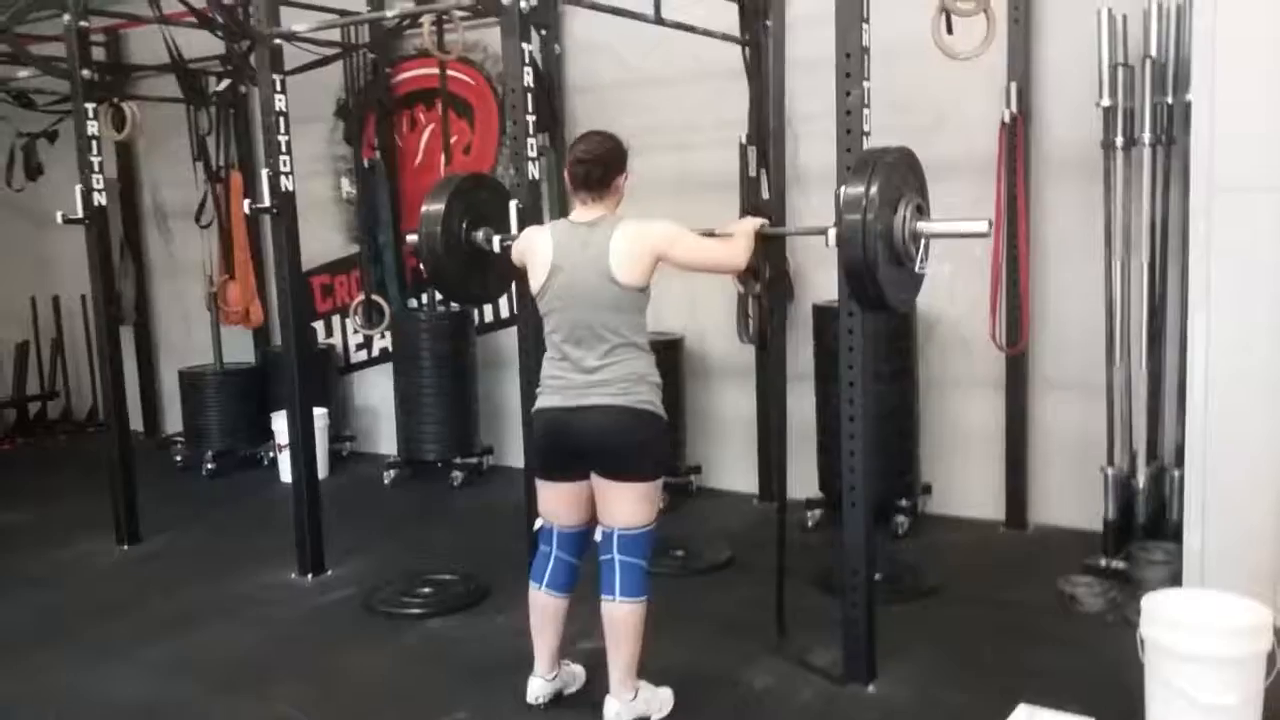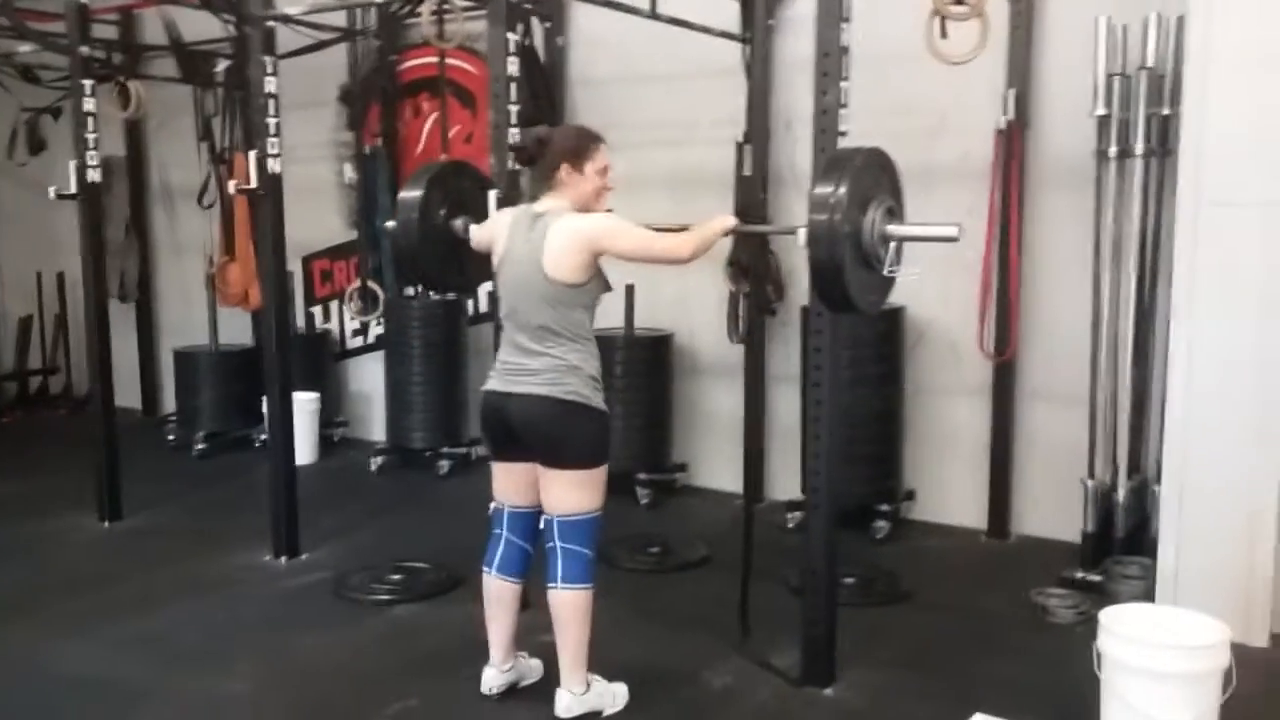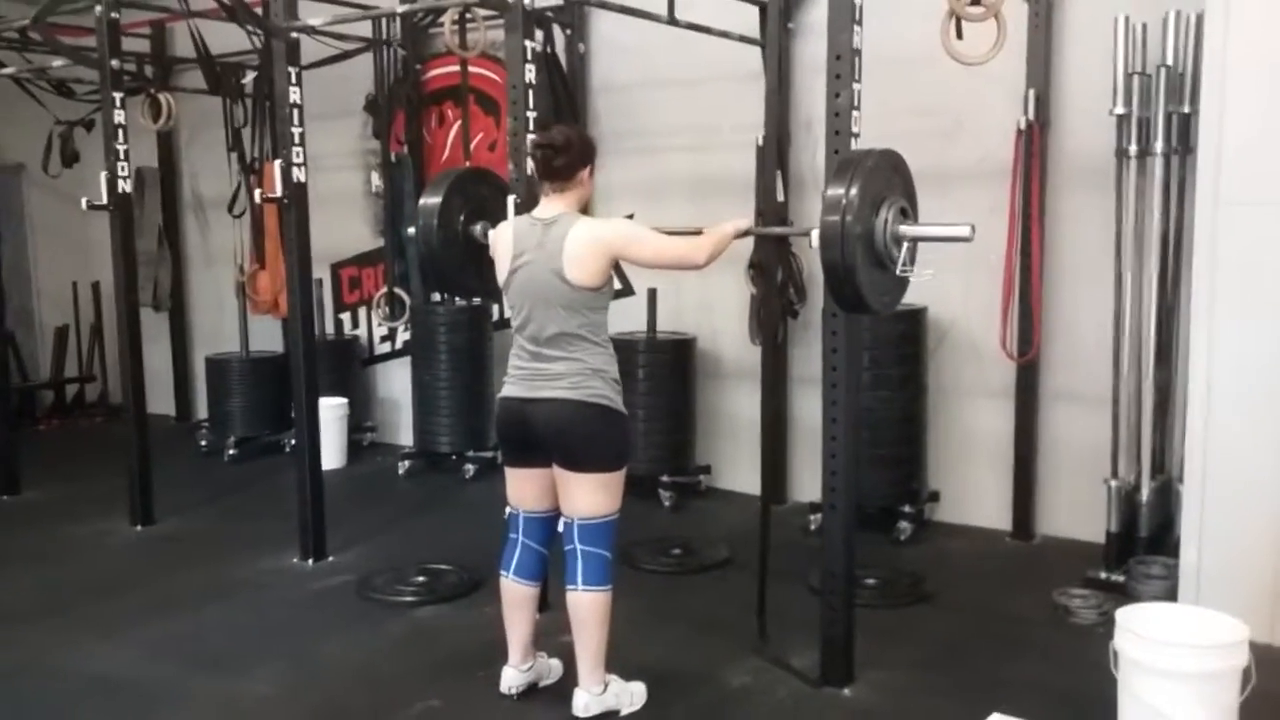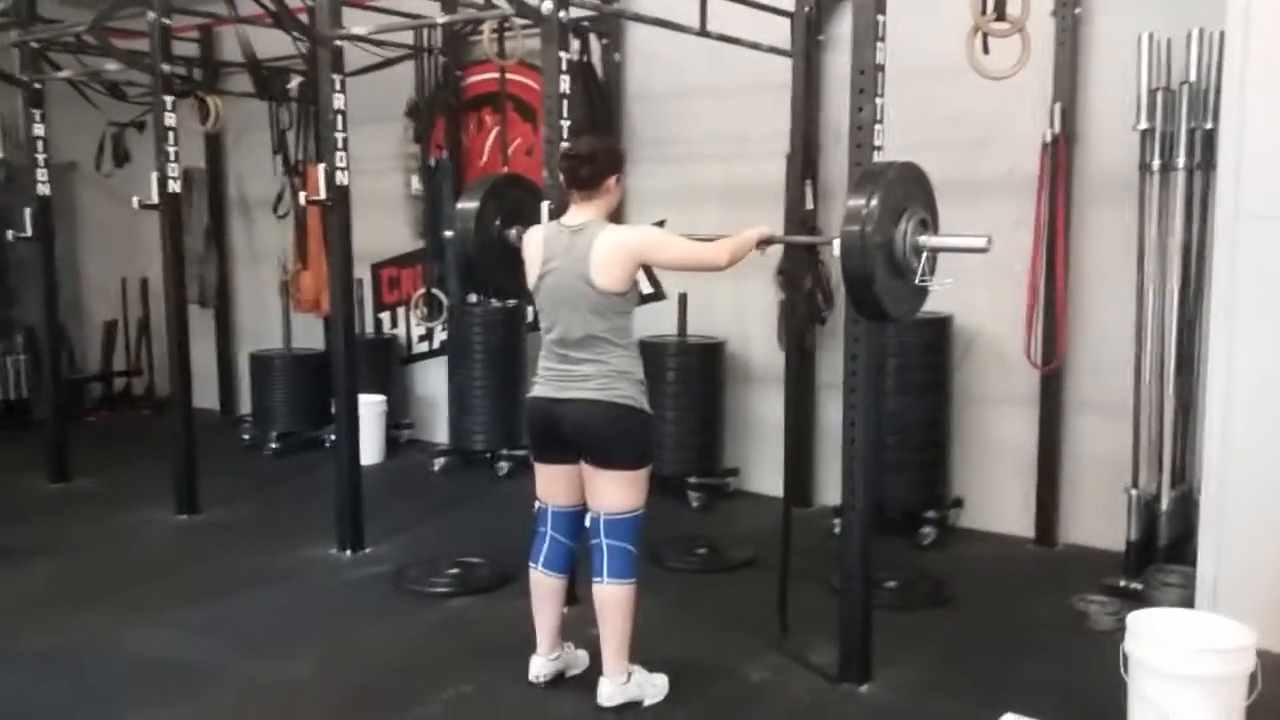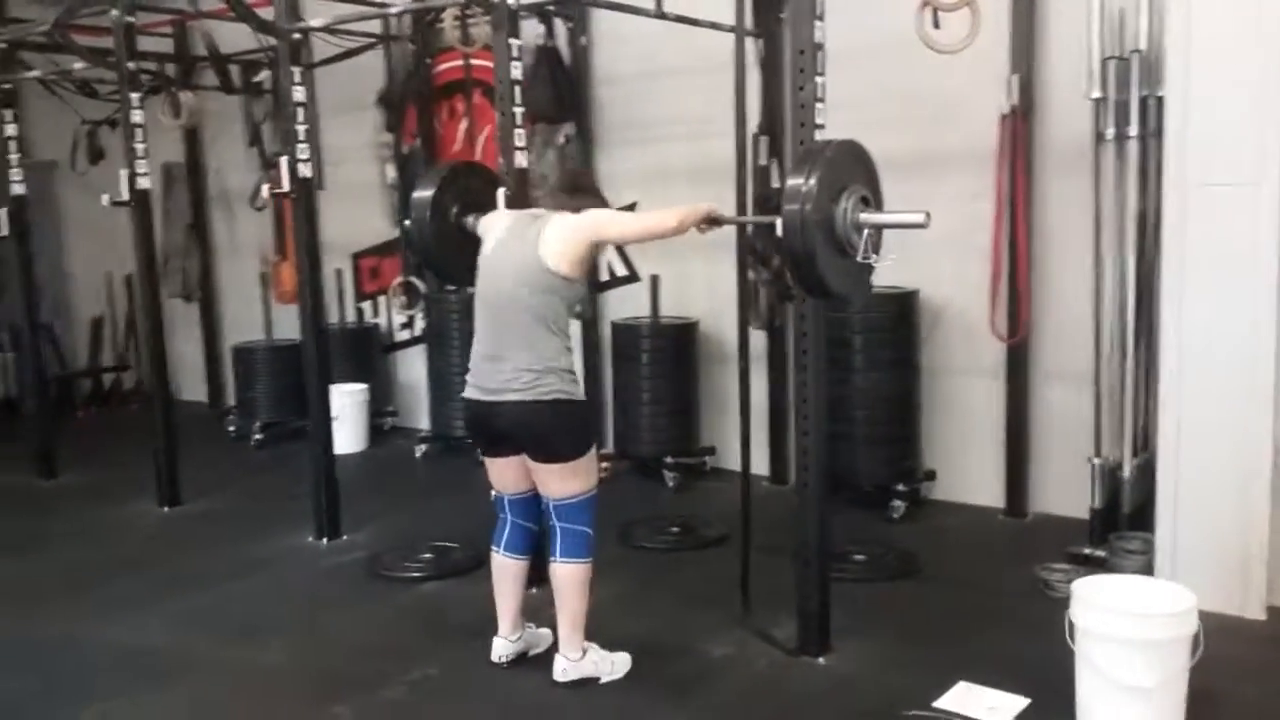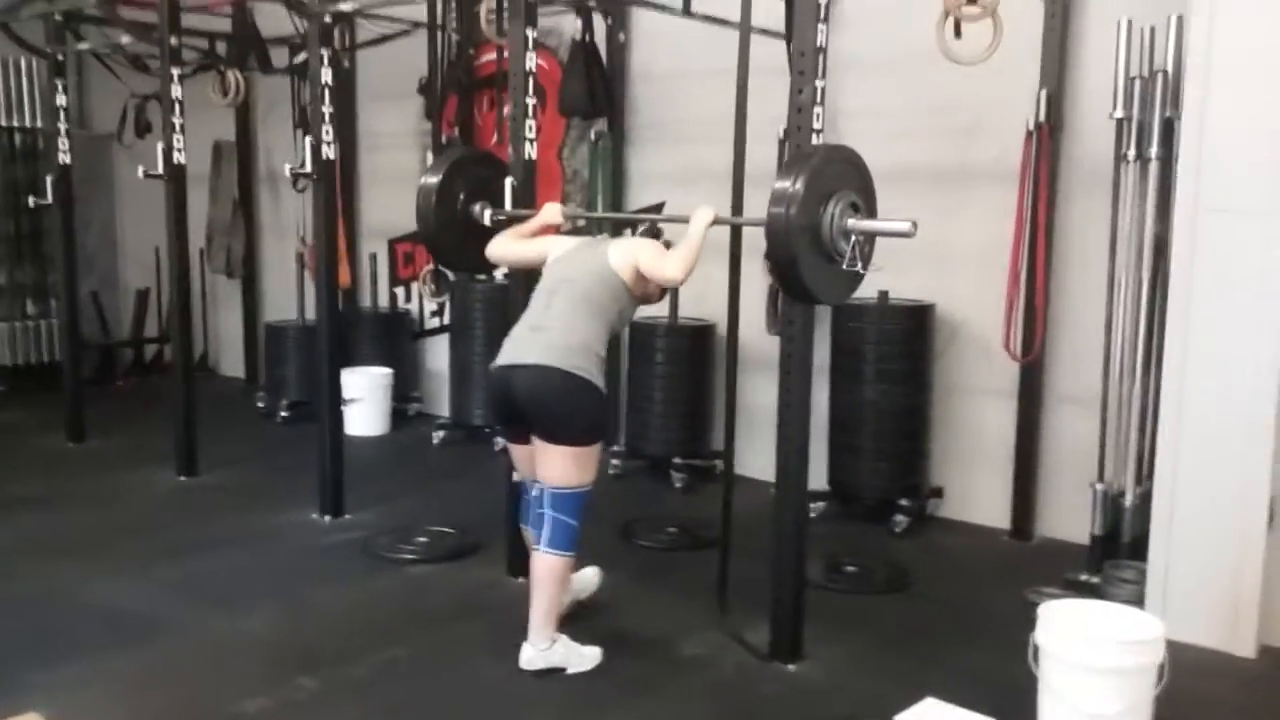
dt=0.7s
person 1, frame 1
left shoulder: (537, 242)
right shoulder: (642, 237)
left elbow: (510, 250)
right elbow: (733, 259)
right wrist: (747, 227)
left hip: (555, 417)
right hip: (625, 418)
left knee: (556, 546)
right knee: (625, 556)
person 1, frame 2
left shoulder: (505, 224)
right shoulder: (585, 230)
left elbow: (474, 236)
right elbow: (680, 248)
right wrist: (720, 225)
left hip: (503, 399)
right hip: (563, 407)
left knee: (510, 532)
right knee: (572, 545)
left ankle: (500, 664)
person 1, frame 3
left shoulder: (505, 235)
right shoulder: (598, 236)
right elbow: (695, 254)
right wrist: (733, 227)
left hip: (518, 406)
right hip: (583, 411)
left knee: (525, 536)
right knee: (588, 548)
left ankle: (518, 665)
person 1, frame 4
left shoulder: (535, 241)
right shoulder: (625, 242)
right elbow: (716, 256)
right wrist: (755, 235)
left hip: (547, 405)
right hip: (610, 411)
left knee: (553, 530)
right knee: (614, 542)
left ankle: (546, 654)
right ankle: (617, 678)
person 1, frame 5
left shoulder: (500, 226)
right shoulder: (577, 226)
right elbow: (665, 222)
right wrist: (701, 213)
left hip: (482, 400)
right hip: (543, 404)
left knee: (514, 518)
right knee: (571, 523)
left ankle: (508, 635)
right ankle: (573, 655)
person 1, frame 6
left shoulder: (566, 244)
right shoulder: (641, 250)
left elbow: (495, 250)
right elbow: (675, 271)
left wrist: (541, 221)
right wrist: (699, 226)
left hip: (507, 371)
right hip: (564, 380)
left knee: (538, 494)
right knee: (561, 510)
left ankle: (558, 584)
right ankle: (542, 643)
